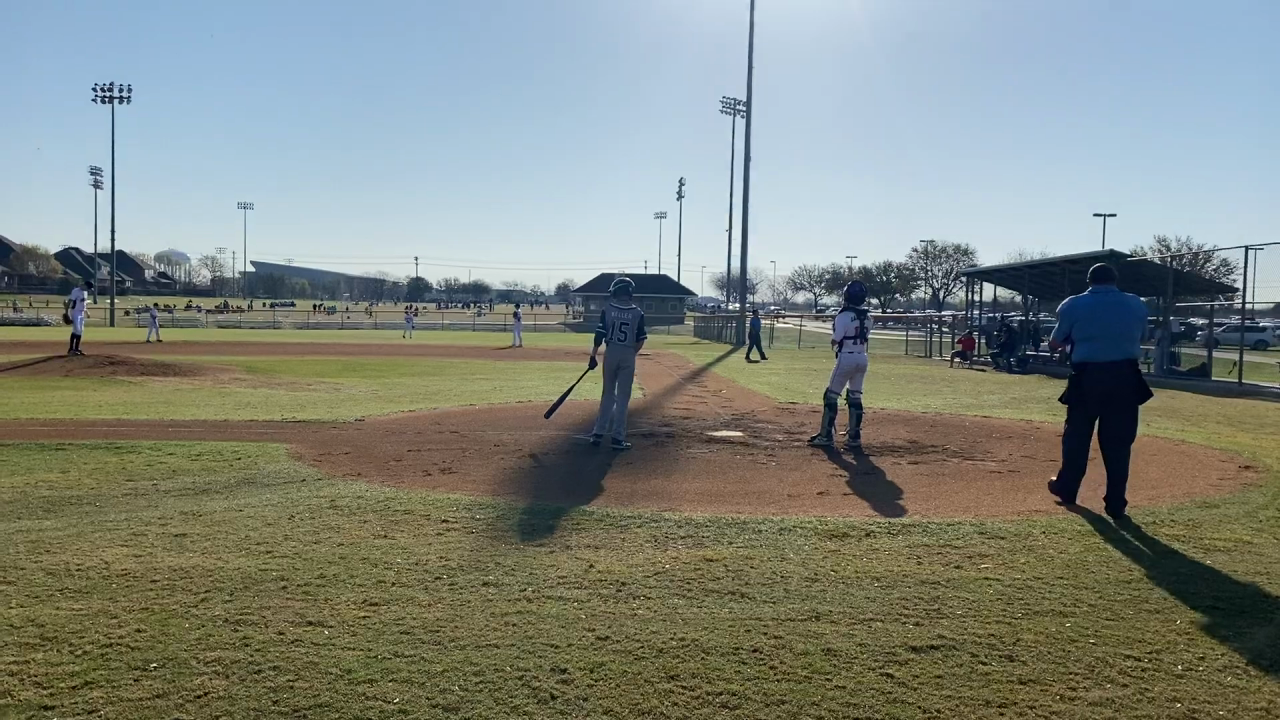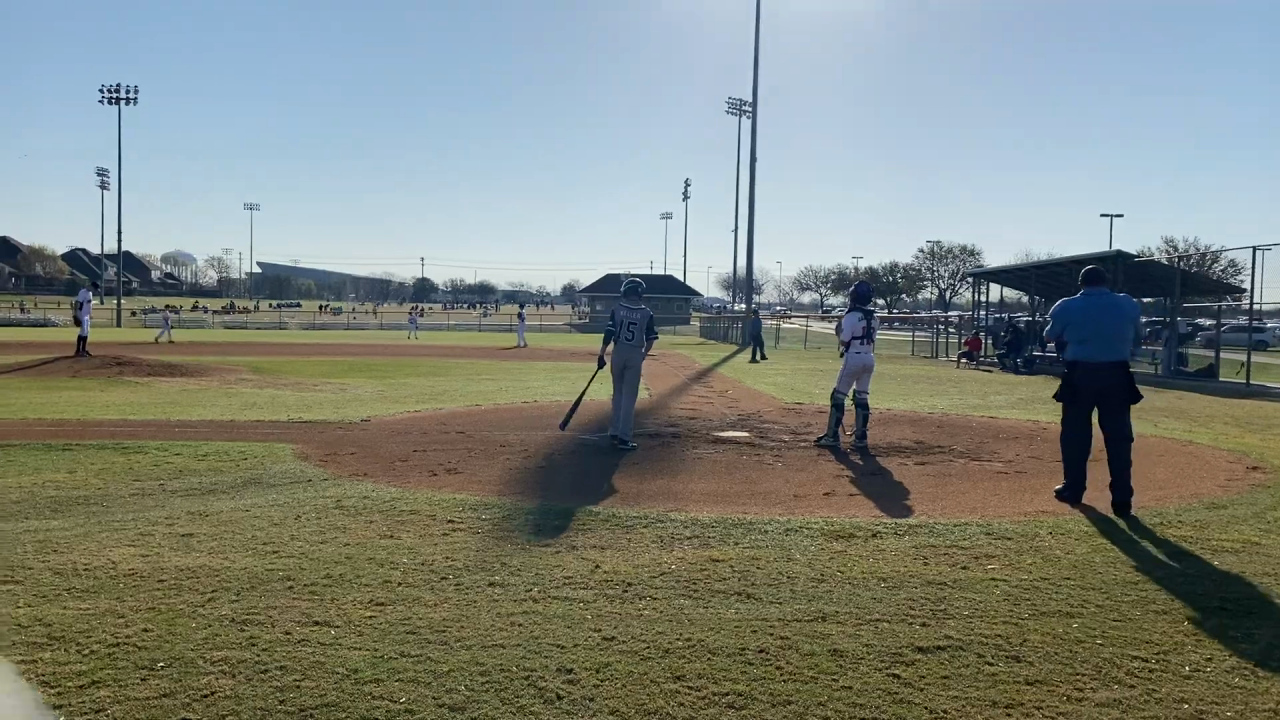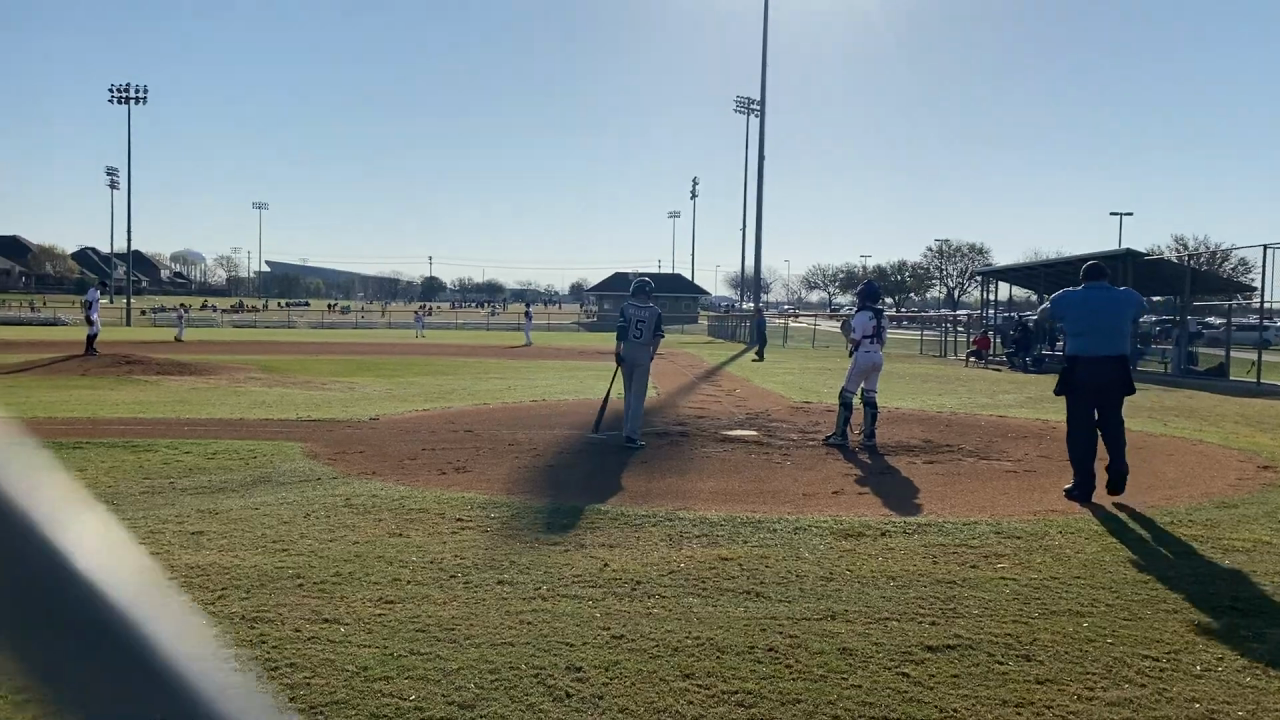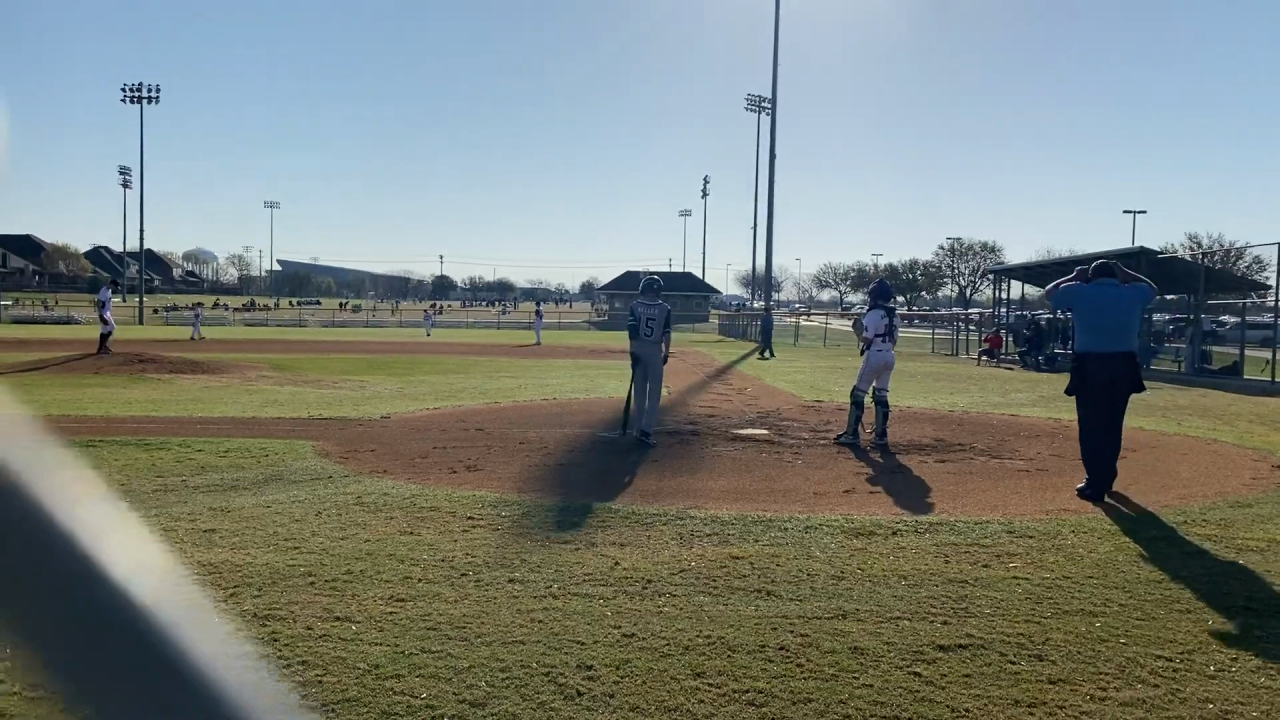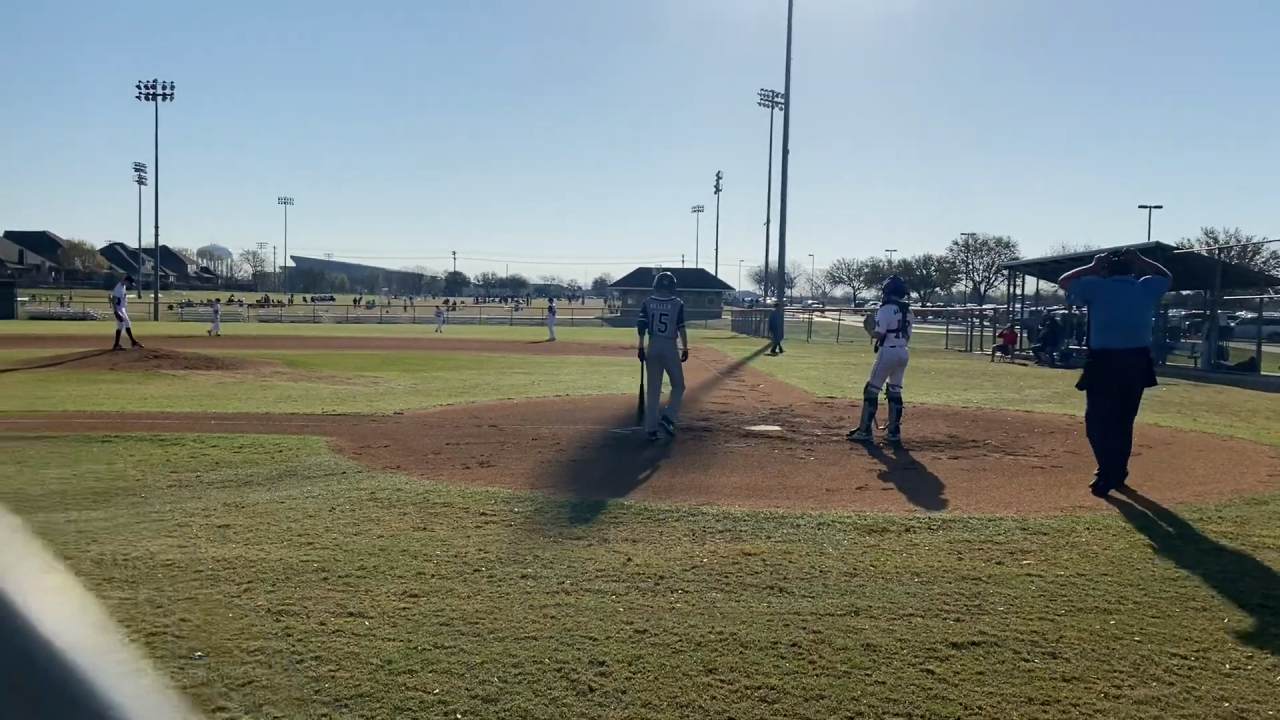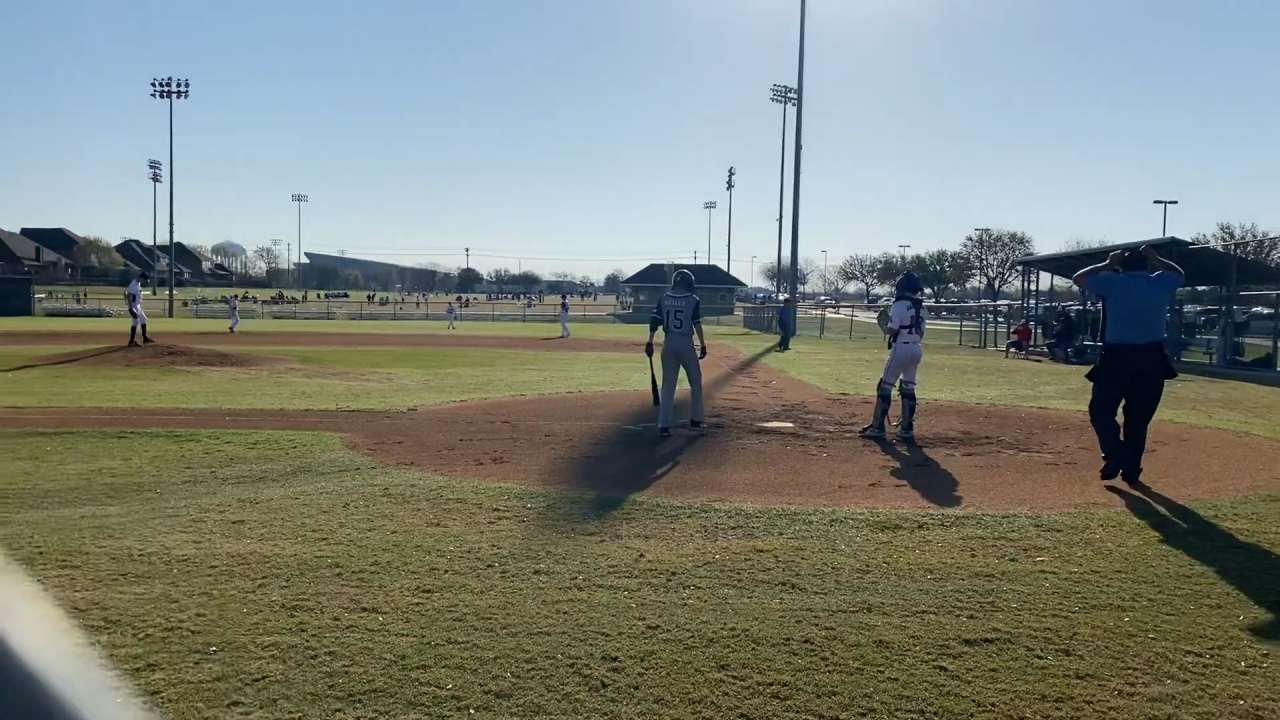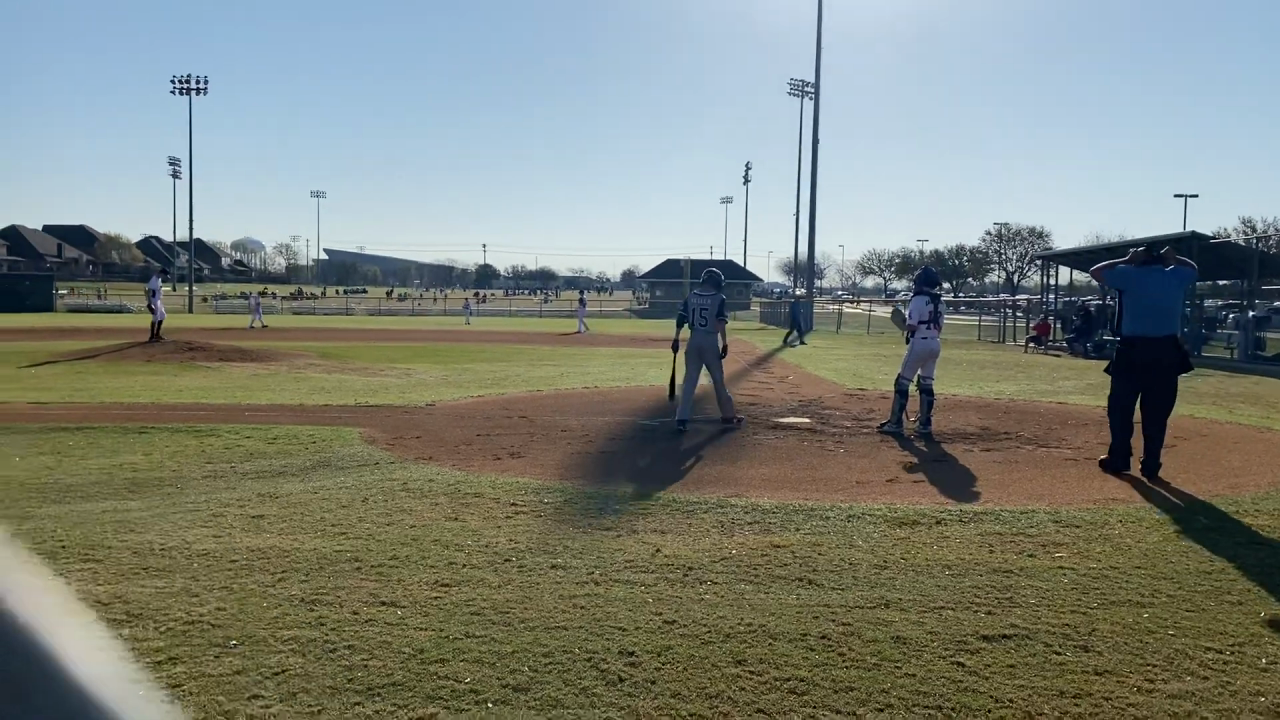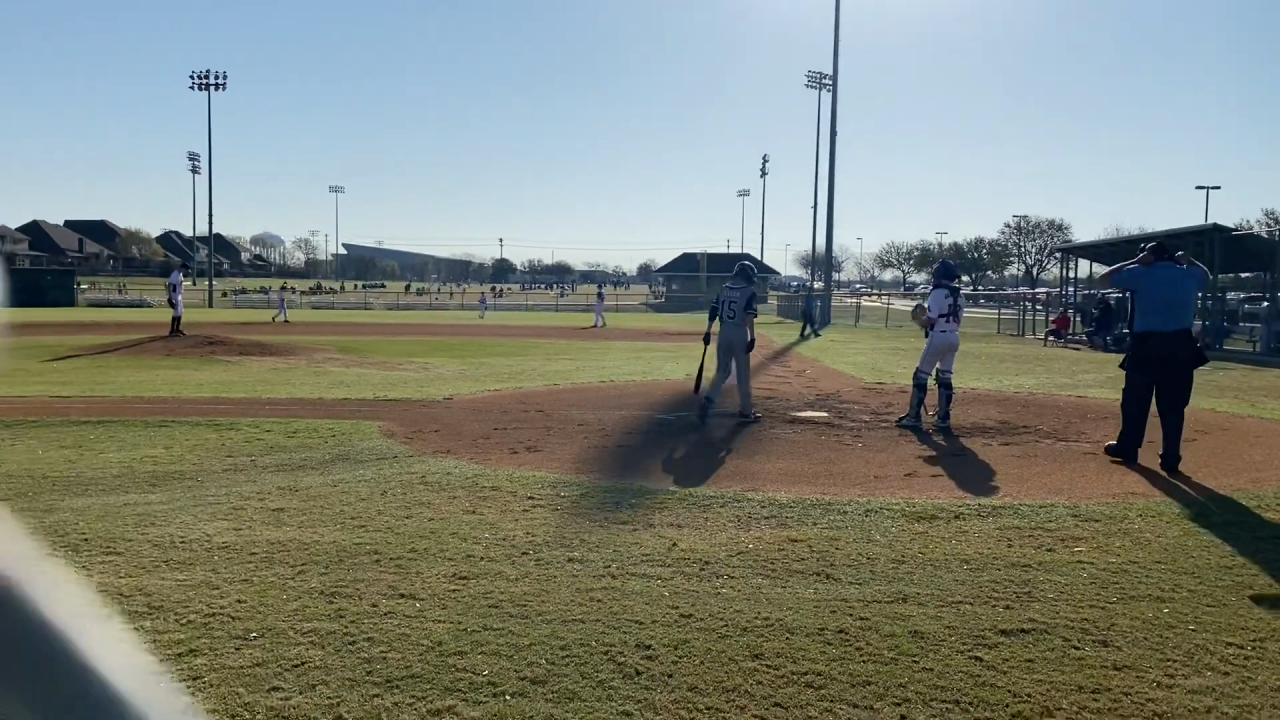
dt=0.2s
person 1, frame 1
left shoulder: (1074, 305)
right shoulder: (1136, 305)
left elbow: (1055, 343)
right elbow: (1141, 339)
left hip: (1088, 377)
right hip: (1125, 377)
left knee: (1076, 437)
right knee: (1118, 442)
left ankle: (1066, 487)
right ankle: (1116, 502)
person 1, frame 2
left shoulder: (1067, 307)
right shoulder: (1128, 305)
left elbow: (1050, 337)
right elbow: (1135, 335)
left hip: (1080, 377)
right hip: (1116, 377)
left knee: (1074, 435)
right knee: (1118, 438)
left ankle: (1073, 489)
right ankle: (1121, 498)
person 1, frame 3
left shoulder: (1068, 298)
right shoulder: (1127, 297)
left elbow: (1043, 313)
right elbow: (1142, 310)
left hip: (1080, 370)
right hip: (1115, 370)
left knee: (1080, 428)
right knee: (1112, 423)
left ankle: (1083, 486)
right ankle: (1117, 473)
person 1, frame 4
left shoulder: (1078, 293)
right shoulder: (1134, 293)
left elbow: (1048, 294)
right elbow: (1153, 289)
left wrist: (1074, 278)
right wrist: (1124, 272)
left hip: (1090, 367)
right hip: (1123, 367)
left knee: (1091, 426)
right knee: (1114, 424)
left ankle: (1095, 485)
right ankle: (1106, 476)
person 1, frame 5
left shoulder: (1097, 287)
right shoulder: (1147, 288)
left elbow: (1063, 282)
right elbow: (1167, 278)
left wrist: (1093, 267)
right wrist: (1140, 260)
left hip: (1104, 363)
right hip: (1137, 362)
left knee: (1098, 419)
right knee: (1124, 420)
left ankle: (1107, 475)
right ankle: (1117, 474)
person 1, frame 6
left shoulder: (1113, 282)
right shoulder: (1160, 284)
left elbow: (1078, 278)
right elbow: (1179, 274)
left wrist: (1108, 265)
right wrist: (1156, 259)
left hip: (1118, 357)
right hip: (1152, 358)
left knee: (1101, 410)
right knee: (1139, 416)
left ankle: (1115, 456)
right ankle: (1131, 469)
person 1, frame 7
left shoulder: (1130, 276)
right shoulder: (1176, 278)
left elbow: (1095, 272)
right elbow: (1193, 269)
left wrist: (1127, 261)
right wrist: (1173, 258)
left hip: (1134, 351)
right hip: (1167, 352)
left knee: (1120, 406)
right knee: (1157, 412)
left ankle: (1119, 457)
right ankle: (1151, 465)
person 1, frame 8
left shoulder: (1140, 274)
right shoulder: (1188, 275)
left elbow: (1104, 278)
right elbow: (1206, 275)
left wrist: (1136, 261)
right wrist: (1188, 261)
left hip: (1147, 346)
right hip: (1180, 346)
left knee: (1135, 400)
right knee: (1173, 405)
left ankle: (1127, 448)
right ankle: (1170, 458)
person 2, frame 1
left shoulder: (844, 316)
right shoulder: (867, 318)
left elbow: (834, 341)
right elbow: (864, 339)
left wrist: (835, 331)
left hip: (846, 359)
right hip: (862, 359)
left knee: (831, 396)
right knee: (855, 397)
left ankle: (826, 436)
right ankle: (854, 437)
person 2, frame 2
left shoulder: (851, 316)
right shoulder: (873, 318)
left elbow: (843, 342)
right elbow: (871, 339)
left wrist: (840, 333)
left hip: (853, 359)
right hip: (868, 359)
left knee: (838, 396)
right knee: (862, 397)
left ankle: (832, 437)
right ankle: (861, 438)
person 2, frame 3
left shoulder: (861, 315)
right shoulder: (882, 317)
left elbow: (854, 340)
right elbow: (882, 342)
left wrist: (846, 332)
left hip: (862, 358)
right hip: (877, 358)
left knee: (846, 395)
right knee: (870, 396)
left ankle: (840, 435)
right ankle: (869, 437)
person 2, frame 4
left shoulder: (873, 314)
right shoulder: (894, 316)
left elbow: (866, 339)
right elbow: (894, 341)
left hip: (874, 356)
right hip: (889, 357)
left knee: (858, 394)
right knee: (882, 395)
left ankle: (852, 434)
right ankle: (881, 436)
person 2, frame 5
left shoulder: (886, 309)
right shoulder: (908, 312)
left elbow: (878, 335)
right elbow: (907, 337)
left hip: (888, 352)
right hip: (903, 353)
left knee: (871, 390)
right knee: (895, 391)
left ankle: (865, 431)
right ankle: (894, 432)
person 2, frame 6
left shoulder: (899, 305)
right shoulder: (921, 307)
left elbow: (892, 330)
right elbow: (921, 333)
left hip: (901, 349)
right hip: (916, 349)
left knee: (885, 387)
right knee: (909, 388)
left ankle: (878, 428)
right ankle: (906, 428)
person 2, frame 7
left shoulder: (918, 299)
right shoulder: (940, 302)
left elbow: (911, 326)
right elbow: (939, 328)
left hip: (919, 344)
right hip: (934, 344)
left knee: (903, 382)
right knee: (927, 383)
left ankle: (895, 423)
right ankle: (925, 424)
person 2, frame 8
left shoulder: (937, 293)
right shoulder: (959, 295)
left elbow: (930, 320)
right elbow: (958, 321)
left hip: (938, 337)
right hip: (953, 338)
left knee: (921, 376)
right knee: (945, 377)
left ankle: (914, 417)
right ankle: (943, 418)
person 3, frame 1
left shoulder: (607, 310)
right shoulder: (637, 312)
left elbow: (599, 335)
right elbow: (641, 340)
left wrist: (593, 356)
left hip: (610, 354)
right hip: (628, 356)
left knee: (608, 395)
right knee: (623, 398)
left ankle: (598, 433)
right ankle: (618, 438)
person 3, frame 2
left shoulder: (617, 309)
right shoulder: (646, 313)
left elbow: (608, 334)
right elbow: (651, 339)
left wrist: (601, 355)
right wrist: (643, 355)
left hip: (618, 354)
right hip: (635, 356)
left knee: (618, 395)
right knee: (629, 398)
left ankle: (614, 433)
right ankle: (624, 439)
person 3, frame 3
left shoulder: (626, 307)
right shoulder: (655, 311)
left elbow: (621, 330)
right elbow: (658, 336)
left wrist: (617, 352)
right wrist: (652, 355)
left hip: (627, 352)
right hip: (643, 354)
left knee: (628, 394)
right knee: (638, 396)
left ankle: (628, 433)
right ankle: (632, 436)
person 3, frame 4
left shoulder: (635, 306)
right shoulder: (664, 308)
left elbow: (632, 330)
right elbow: (667, 334)
left wrist: (632, 351)
right wrist: (666, 354)
left hip: (638, 351)
right hip: (655, 352)
left knee: (639, 393)
right knee: (654, 394)
left ankle: (639, 431)
right ankle: (645, 431)
person 3, frame 5
left shoulder: (648, 303)
right shoulder: (677, 303)
left elbow: (641, 326)
right elbow: (681, 328)
left wrist: (641, 347)
right wrist: (685, 349)
left hip: (652, 347)
right hip: (670, 347)
left knee: (653, 389)
right knee: (678, 386)
left ankle: (652, 429)
right ankle: (667, 418)
person 3, frame 6
left shoulder: (664, 299)
right shoulder: (693, 300)
left elbow: (654, 321)
right elbow: (697, 324)
left wrist: (650, 342)
right wrist: (703, 345)
left hip: (669, 343)
right hip: (686, 343)
left knee: (668, 386)
right knee: (696, 382)
left ankle: (664, 425)
right ankle: (696, 420)
person 3, frame 7
left shoulder: (691, 297)
right shoulder: (719, 298)
left elbow: (681, 319)
right elbow: (721, 322)
left wrist: (676, 339)
right wrist: (725, 344)
left hip: (693, 340)
right hip: (710, 341)
left knee: (689, 381)
right knee: (718, 380)
left ankle: (682, 419)
right ankle: (728, 416)
person 3, frame 8
left shoulder: (724, 290)
right shoulder: (749, 292)
left elbow: (713, 312)
right elbow: (749, 317)
left wrist: (707, 332)
right wrist: (752, 338)
left hip: (723, 332)
right hip: (739, 333)
left knee: (722, 371)
right knee: (743, 374)
left ankle: (708, 400)
right ankle: (745, 411)
